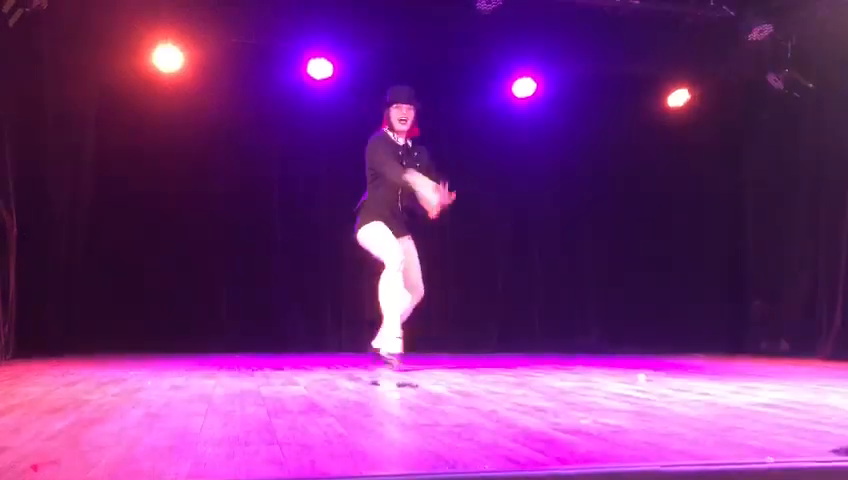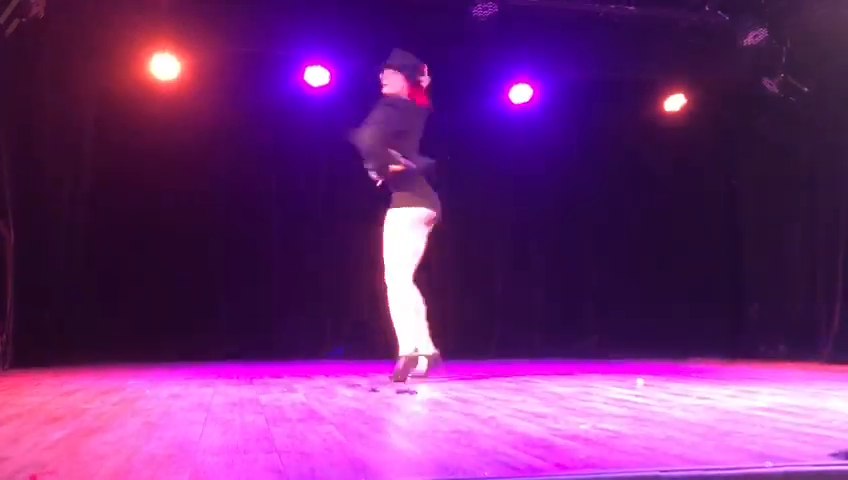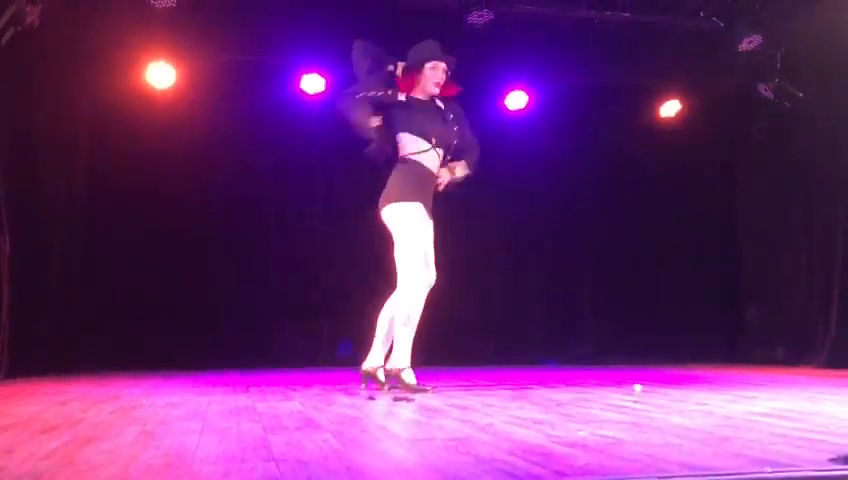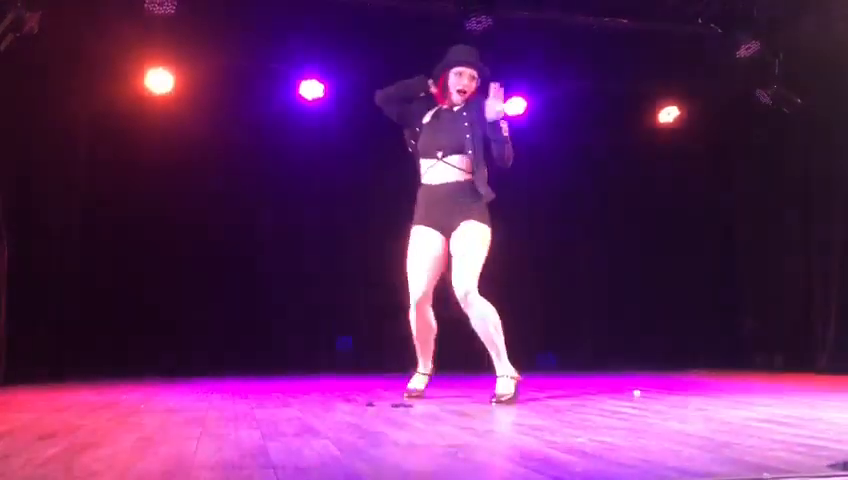
dt=0.4s
person 1, frame 1
left shoulder: (415, 150)
right shoulder: (379, 141)
left elbow: (432, 179)
right elbow: (391, 170)
left wrist: (440, 195)
right wrist: (422, 185)
left hip: (398, 224)
right hip: (373, 220)
left knee: (415, 291)
right knee: (395, 261)
left ankle: (379, 343)
right ankle: (392, 338)
person 1, frame 2
left shoulder: (394, 107)
right shoulder: (400, 107)
left elbow: (369, 143)
left wrist: (383, 167)
left hip: (410, 200)
right hip: (409, 200)
left knee: (396, 278)
right knee: (399, 279)
left ankle: (415, 350)
right ankle: (422, 349)
person 1, frame 3
left shoulder: (449, 110)
right shoulder: (397, 100)
left elbow: (470, 151)
right elbow: (361, 50)
left wrist: (454, 169)
right wrist: (397, 70)
left hip: (417, 196)
right hip: (406, 193)
left knee: (407, 286)
right knee: (422, 278)
left ankle: (373, 362)
right ankle: (399, 363)
person 1, frame 4
left shoulder: (479, 110)
right shoulder: (424, 111)
left elbow: (504, 158)
right elbow: (383, 98)
left wrist: (496, 120)
right wrist: (426, 87)
left hip: (467, 210)
right hip: (428, 213)
left knee: (466, 292)
right knee: (419, 294)
left ankle: (505, 372)
right ankle: (423, 369)
